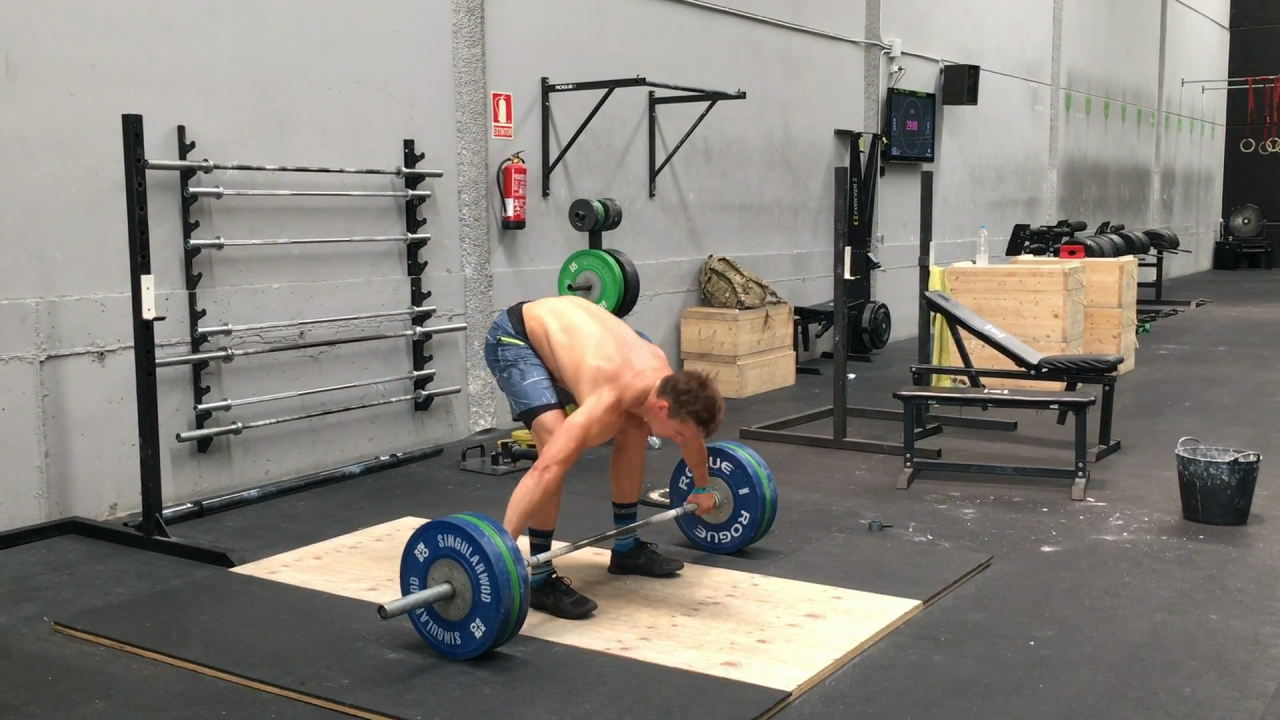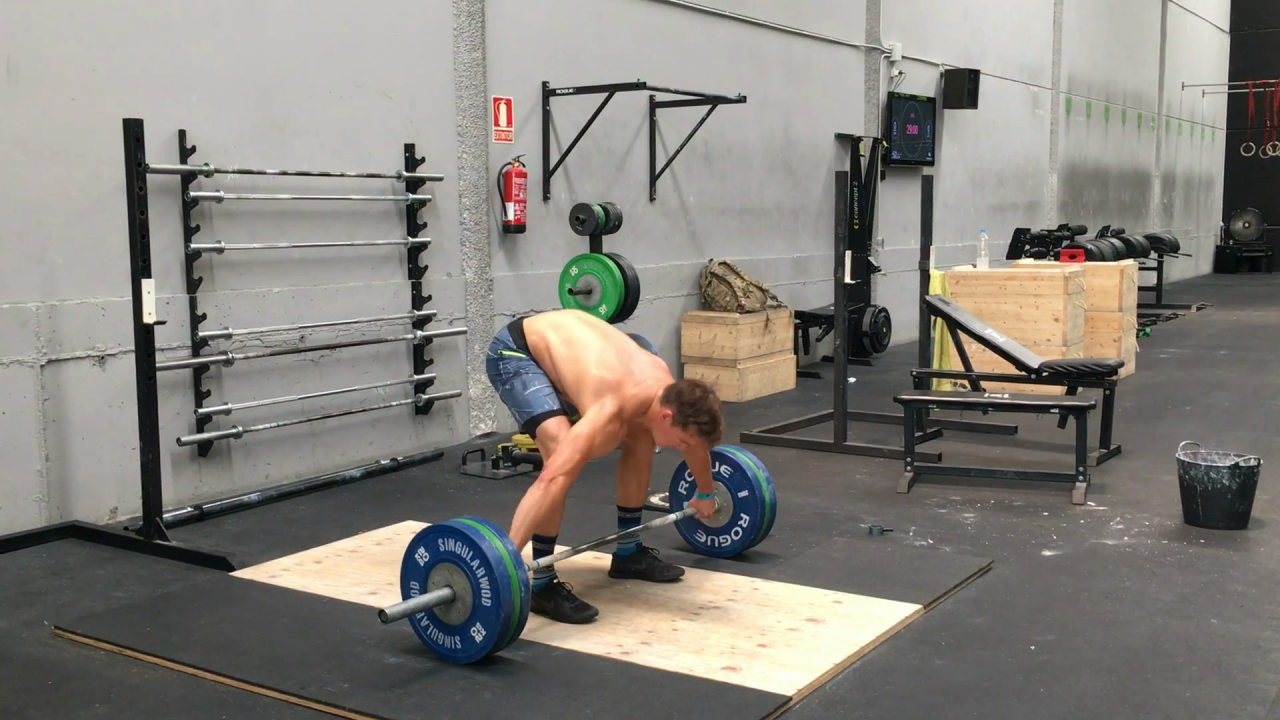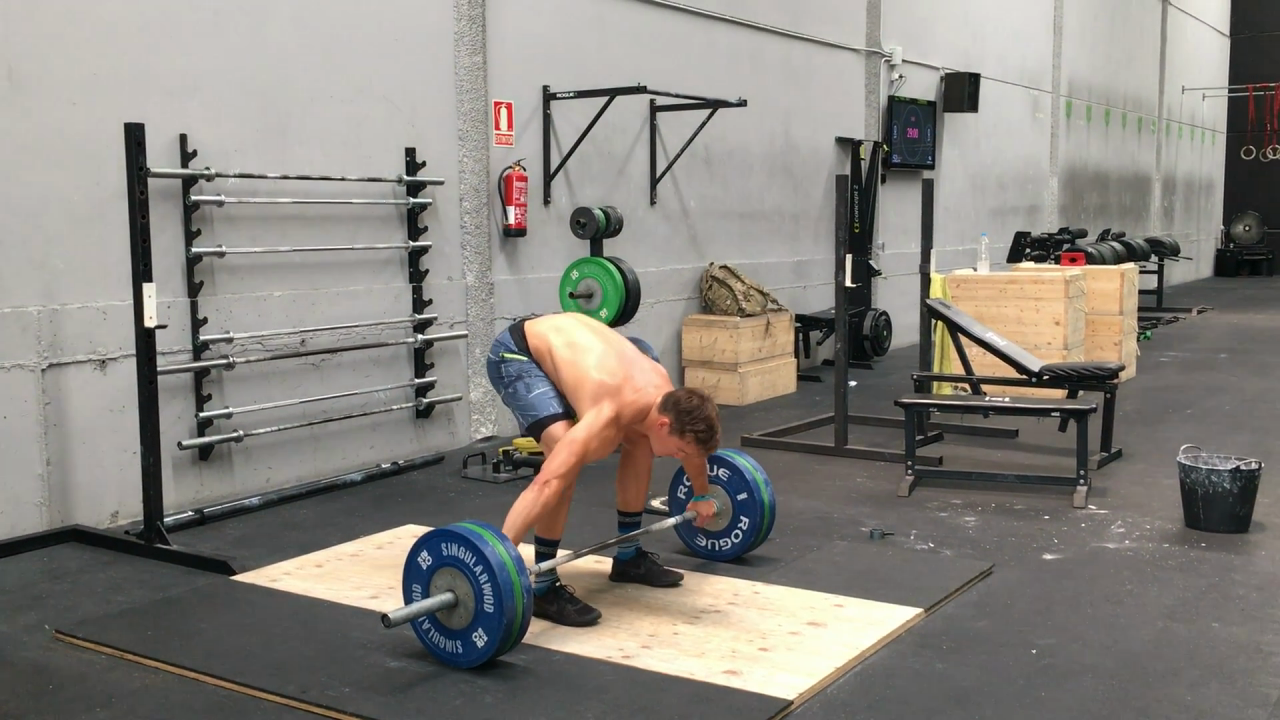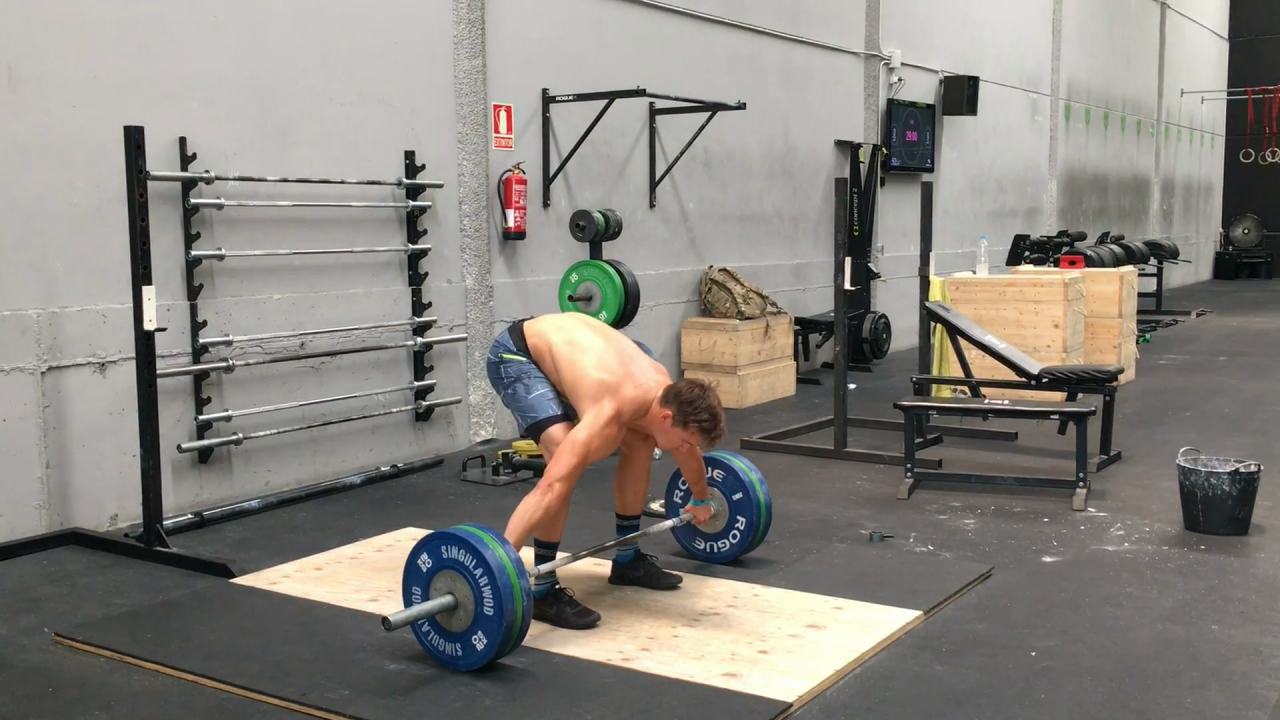
dt=0.3s
person 1, frame 1
left shoulder: (666, 382)
right shoulder: (609, 404)
left elbow: (693, 435)
right elbow: (546, 469)
left wrist: (702, 488)
left hip: (561, 327)
right hip: (514, 338)
left knee: (633, 432)
right knee: (555, 437)
left ankle: (626, 548)
right ankle: (540, 579)
person 1, frame 2
left shoulder: (669, 392)
right shoulder: (612, 412)
left elbow: (696, 446)
right elbow: (552, 480)
left wrist: (705, 495)
right hip: (515, 351)
left knee: (641, 440)
right knee: (560, 448)
left ankle: (628, 553)
right ankle: (541, 584)
person 1, frame 3
left shoulder: (668, 399)
right shoulder: (609, 417)
left elbow: (692, 450)
right elbow: (546, 484)
left wrist: (702, 497)
left hip: (563, 340)
right hip: (516, 354)
left knee: (638, 443)
right knee: (562, 462)
left ankle: (628, 557)
right ankle: (543, 588)
person 1, frame 4
left shoulder: (668, 396)
right shoulder: (610, 416)
left elbow: (689, 454)
right elbow: (550, 487)
left wrist: (700, 501)
right hip: (516, 355)
left knee: (640, 444)
right knee: (563, 457)
left ankle: (627, 559)
right ankle: (543, 591)
